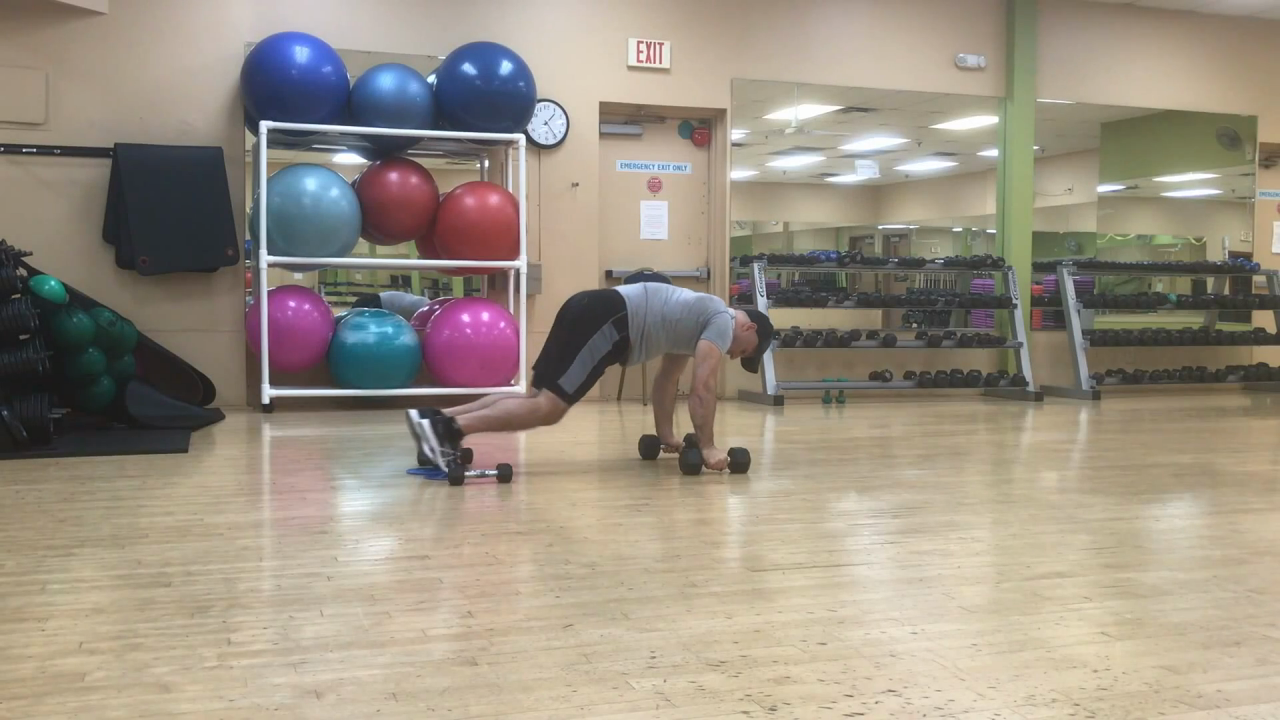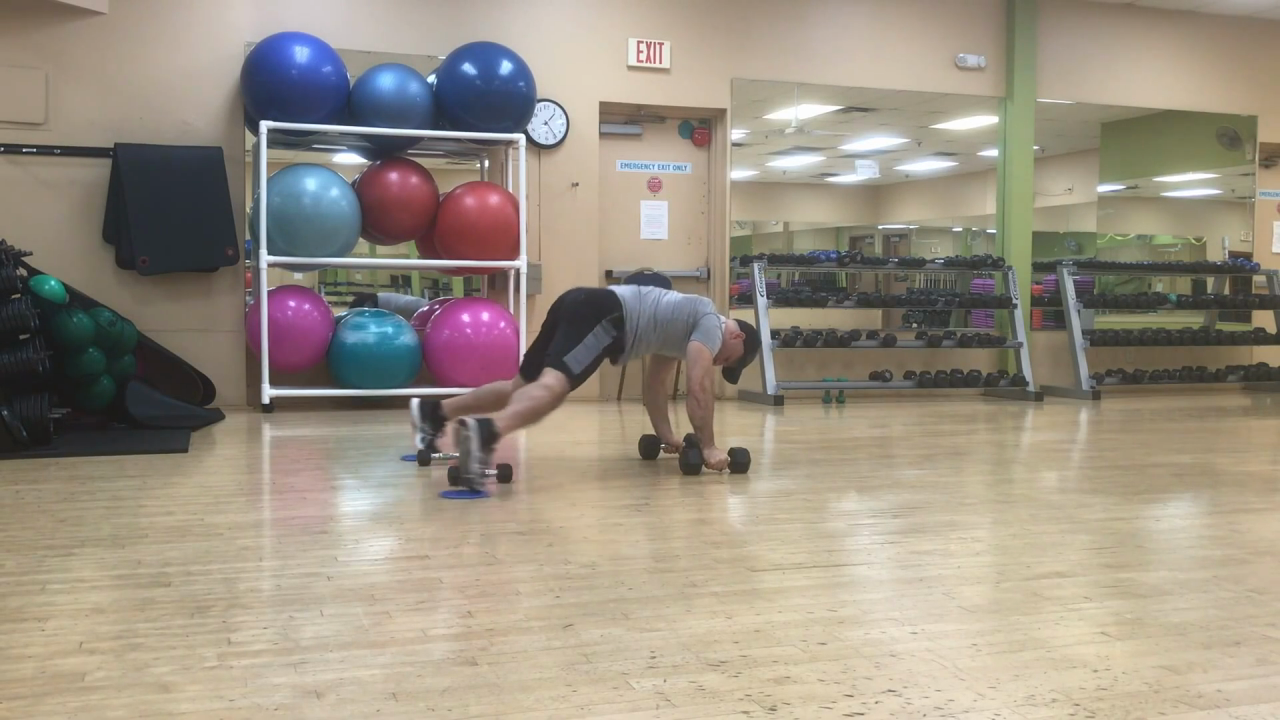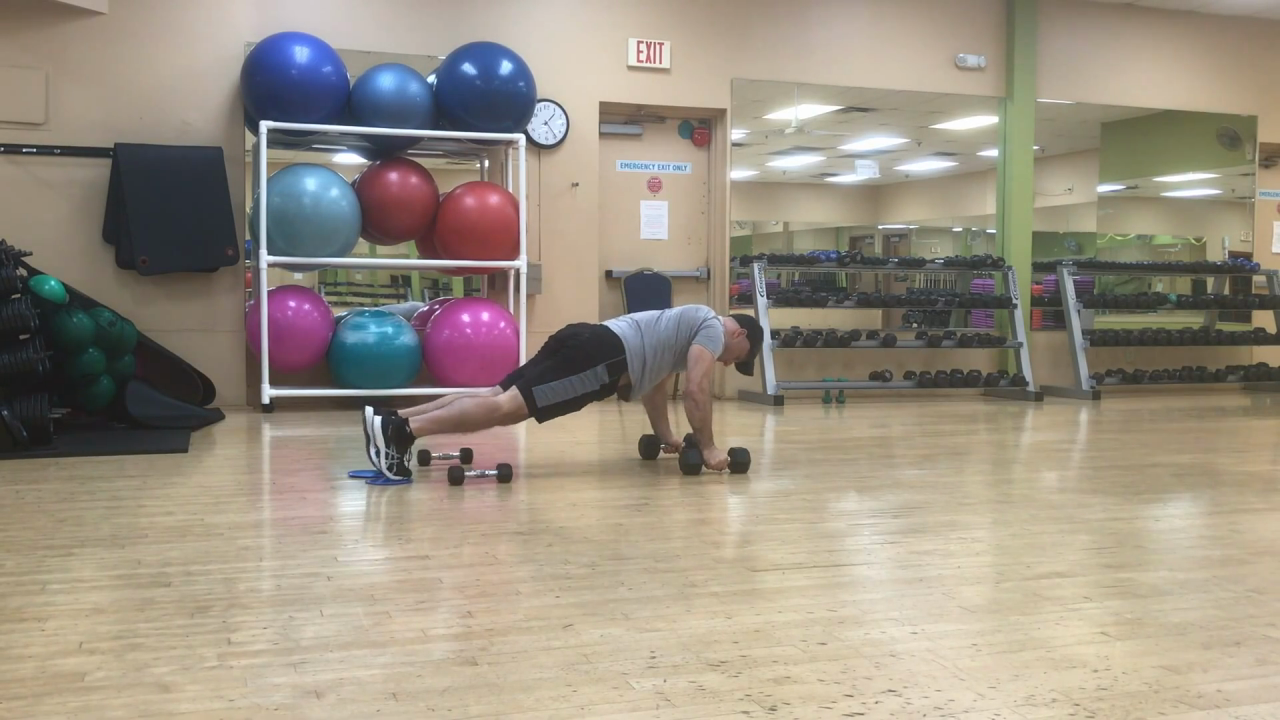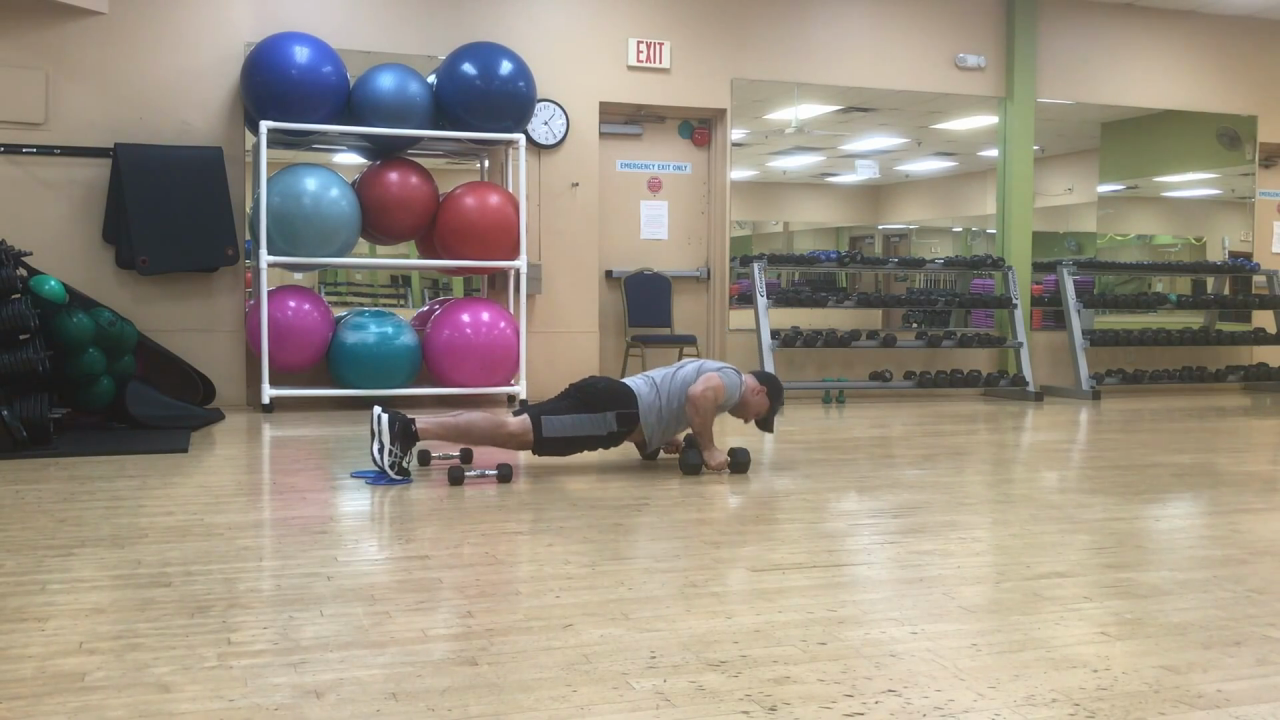
dt=0.7s
person 1, frame 1
left shoulder: (692, 326)
right shoulder: (722, 322)
left elbow: (666, 381)
right elbow: (703, 388)
left wrist: (665, 437)
right wrist: (708, 449)
left hip: (588, 312)
right hip: (607, 319)
left knee: (542, 399)
right knee: (547, 407)
left ankle: (437, 419)
right ankle: (448, 428)
person 1, frame 2
left shoulder: (681, 332)
right shoulder: (711, 326)
left elbow: (655, 384)
right elbow: (698, 389)
left wrist: (667, 436)
right wrist: (708, 447)
left hip: (581, 306)
right hip: (603, 316)
left knee: (525, 385)
right knee: (551, 385)
left ankle: (435, 413)
right ankle: (486, 430)
person 1, frame 3
left shoulder: (692, 325)
right shoulder: (713, 329)
left elbow: (654, 379)
right elbow: (696, 390)
left wrist: (666, 436)
right wrist: (707, 448)
left hip: (587, 343)
right hip: (603, 356)
left knee: (497, 396)
right knee: (508, 406)
left ankle: (393, 419)
right ankle: (402, 430)
person 1, frame 4
left shoulder: (713, 372)
right shoulder: (732, 380)
right elbow: (698, 396)
left wrist: (666, 436)
right wrist: (707, 449)
left hip: (613, 398)
right hip: (618, 410)
left knee: (510, 424)
right knee: (514, 431)
left ankle: (404, 423)
right ankle: (410, 429)
